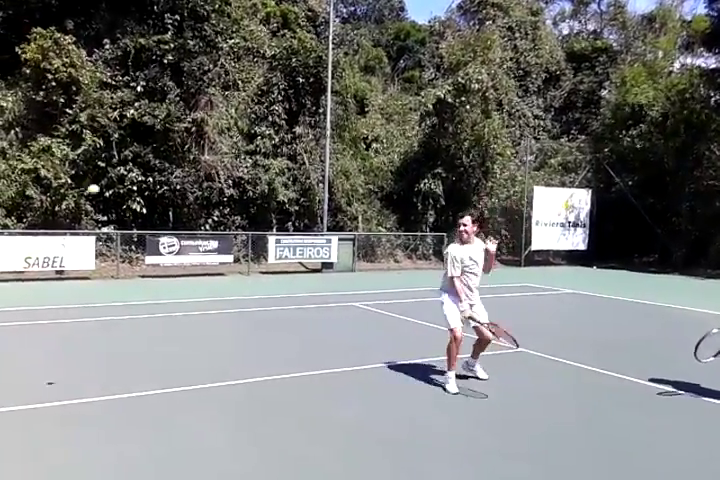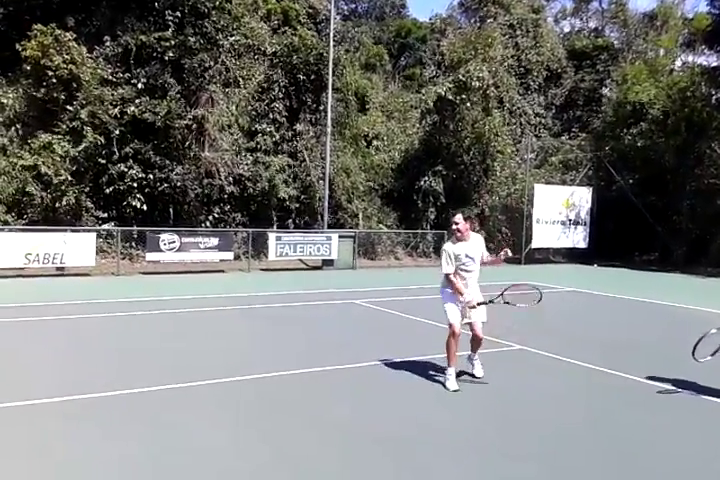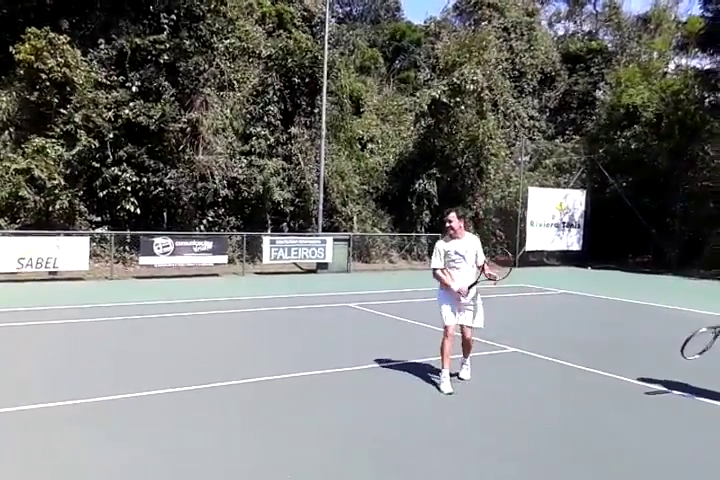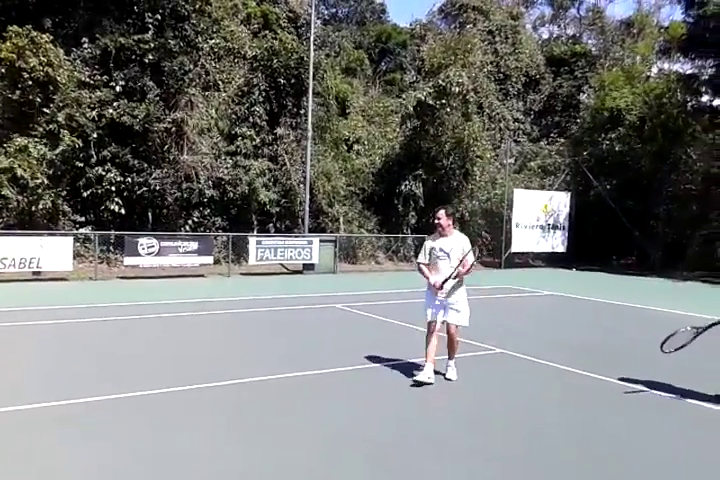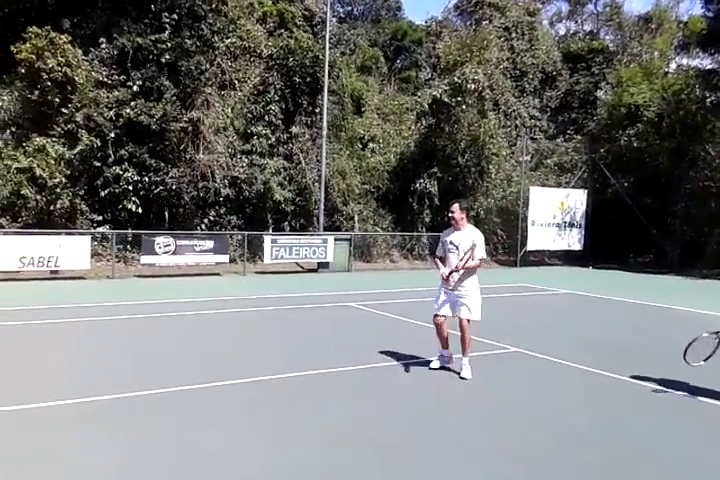
dt=0.2s
person 1, frame 1
left shoulder: (479, 245)
right shoulder: (453, 250)
left elbow: (486, 270)
right elbow: (454, 280)
left wrist: (490, 252)
right wrist: (462, 305)
left hip: (472, 298)
right hip: (452, 297)
left knee: (486, 337)
right knee: (456, 335)
left ankle: (472, 363)
right ankle: (450, 376)
person 1, frame 2
left shoulder: (478, 239)
right shoulder: (449, 247)
left elbow: (483, 259)
right elbow: (450, 276)
left wrist: (499, 258)
right wrist: (465, 296)
left hip: (473, 294)
right hip: (452, 293)
left knee: (477, 333)
right knee: (455, 330)
left ankle: (473, 357)
right ankle: (450, 373)
person 1, frame 3
left shoulder: (474, 240)
right shoulder: (442, 244)
left elbow: (480, 264)
right elbow: (436, 271)
left wrist: (489, 273)
right wrist: (454, 286)
left hip: (470, 296)
right hip: (448, 294)
left knee: (467, 334)
right knee: (448, 332)
left ankle: (465, 362)
right ankle: (445, 375)
person 1, frame 4
left shoulder: (462, 240)
right shoulder: (430, 241)
left elbow: (469, 265)
right elbow: (422, 264)
left wrist: (463, 271)
right wrist: (431, 278)
left hip: (455, 293)
right hip: (434, 292)
left knee: (452, 331)
right knee: (432, 328)
left ankle: (451, 364)
right ankle: (428, 371)
person 1, frame 5
left shoulder: (475, 235)
right shoulder: (446, 234)
left elbow: (478, 262)
right elbow: (438, 257)
left wrist: (463, 266)
right wrist: (441, 269)
left hip: (467, 287)
right hip: (446, 286)
left knee: (464, 324)
right knee: (438, 320)
left ankle: (465, 363)
right ankle: (445, 355)
